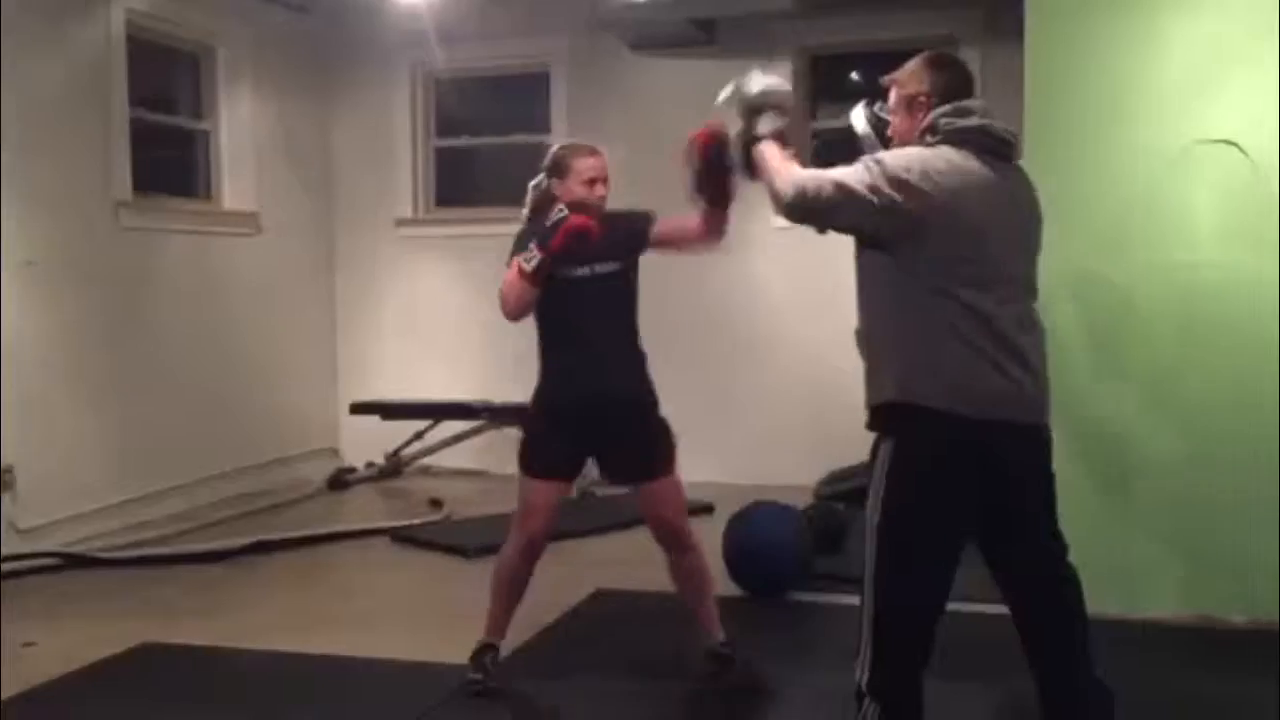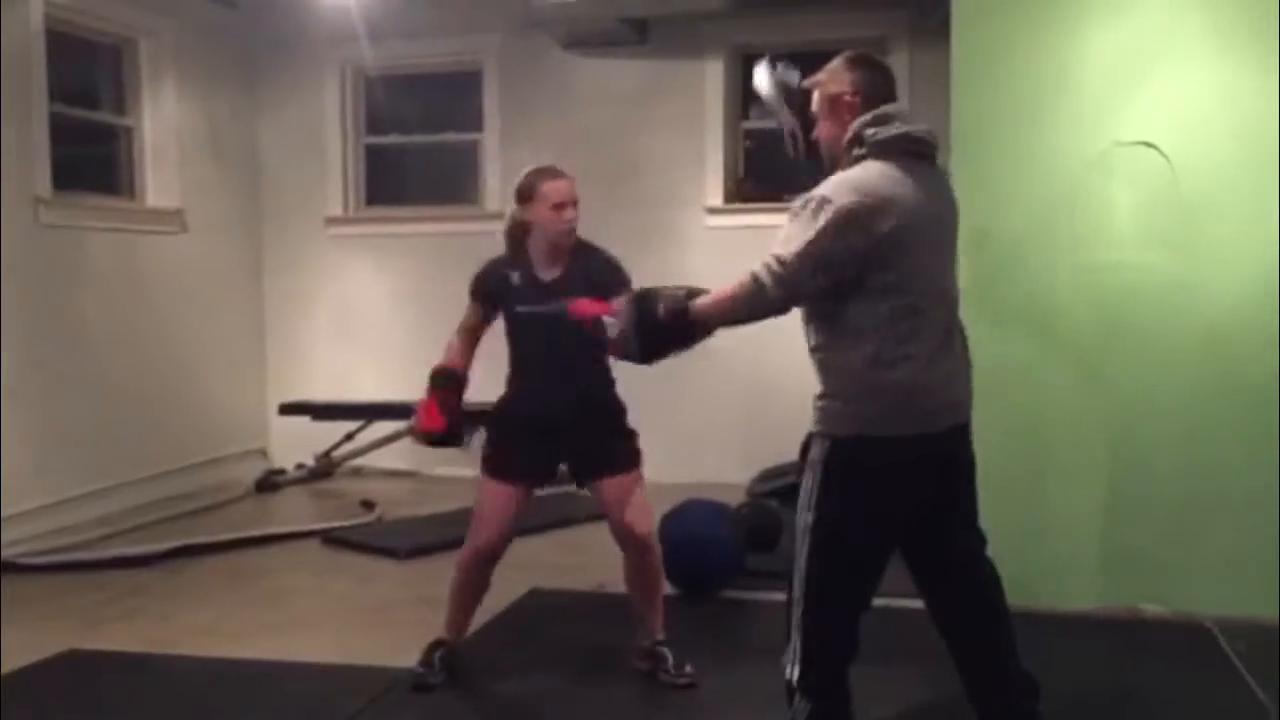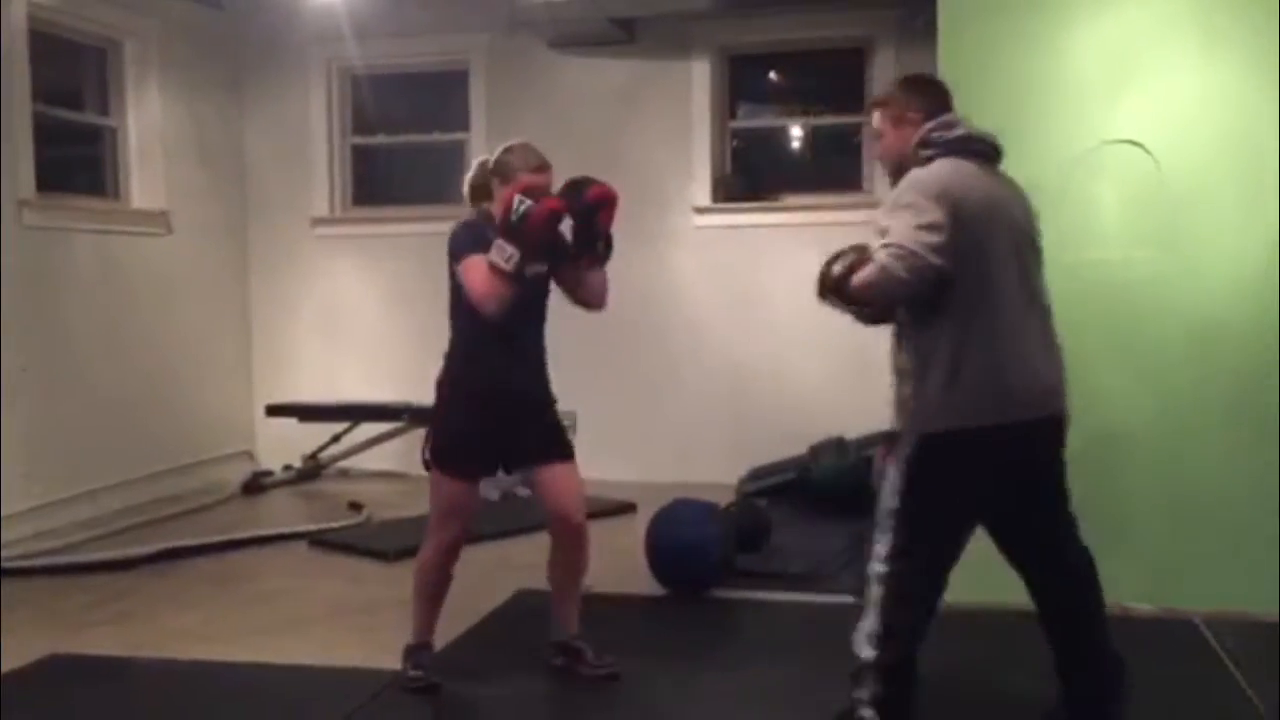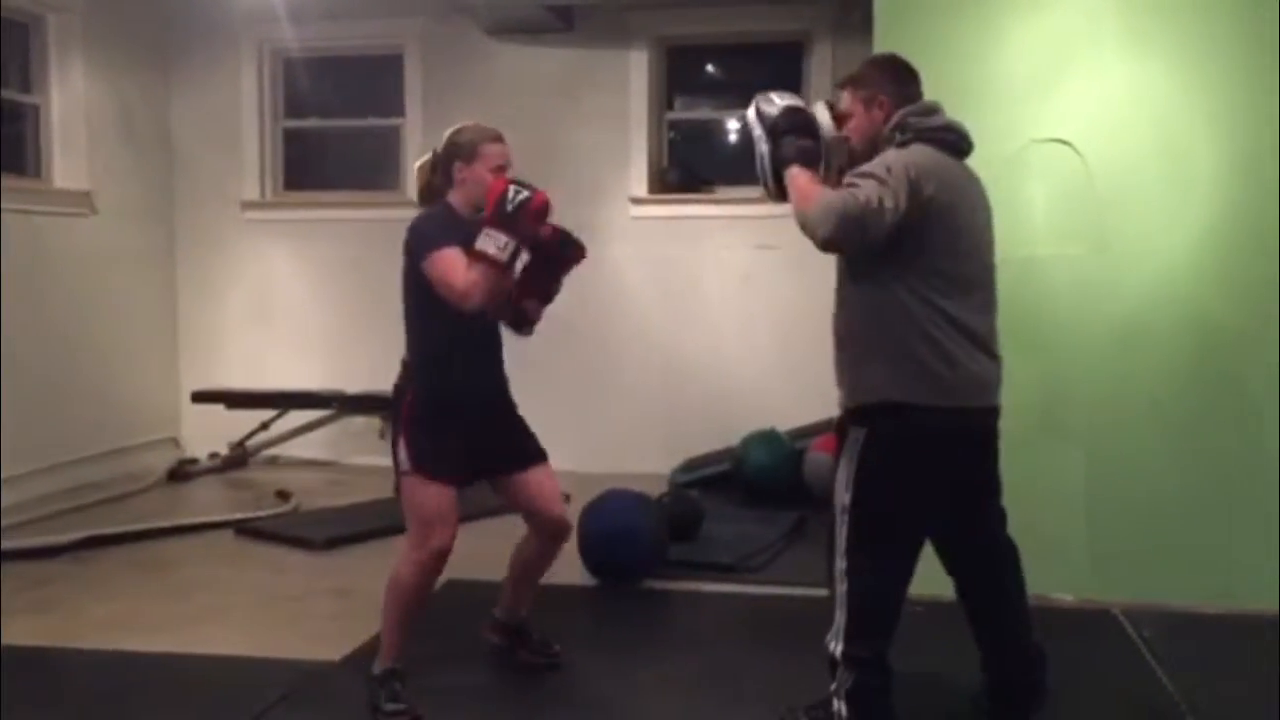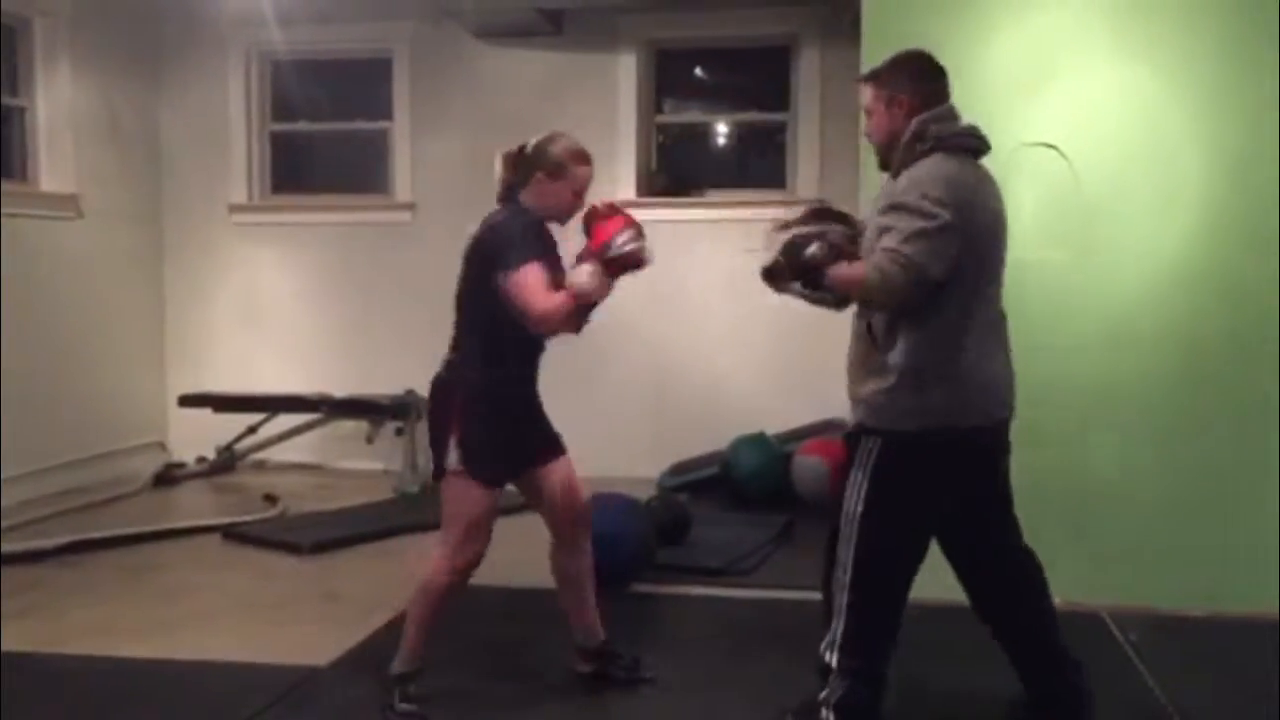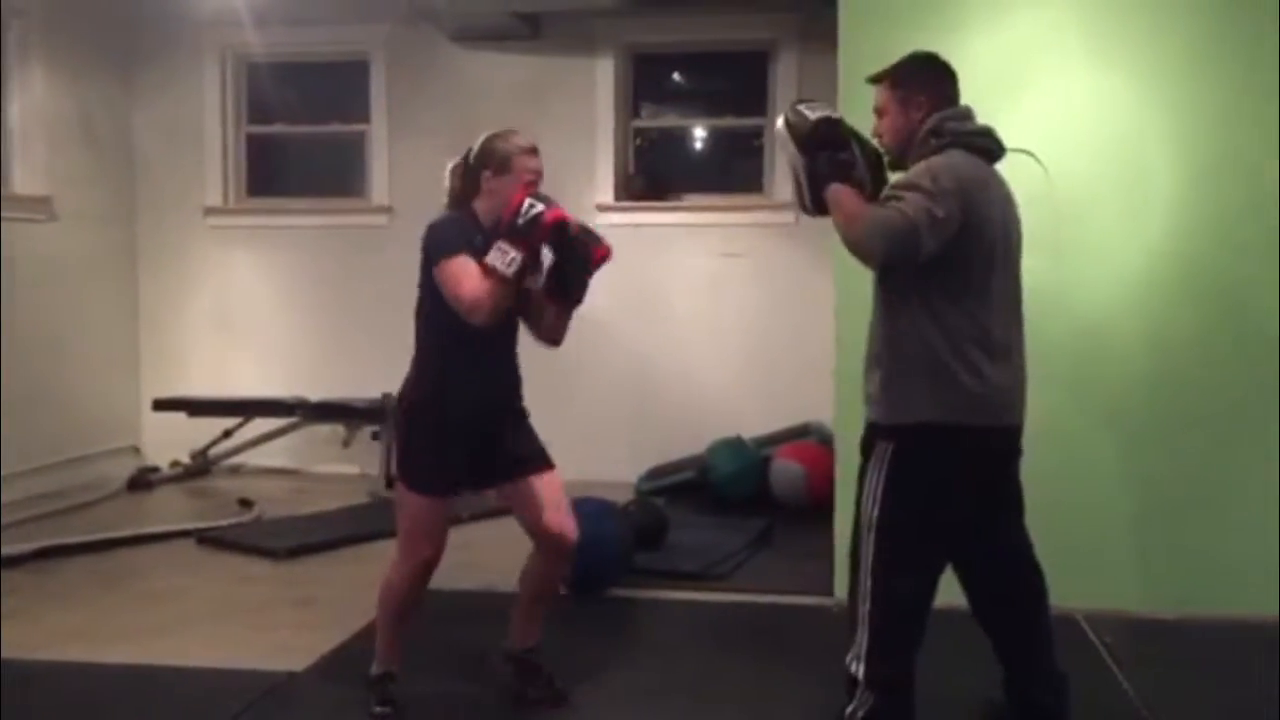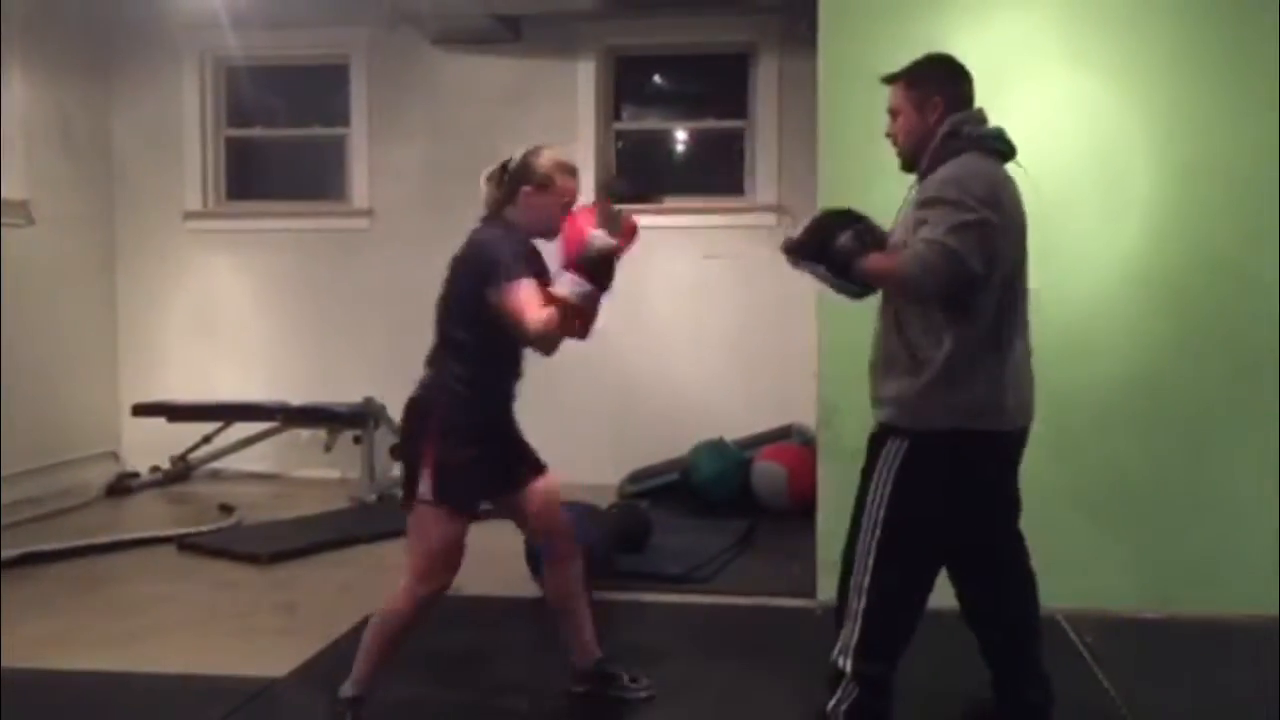
dt=0.7s
person 1, frame 1
left shoulder: (914, 173)
right shoulder: (1013, 181)
left elbow: (799, 194)
left wrist: (763, 136)
right wrist: (882, 162)
left hip: (934, 421)
right hip: (1020, 417)
left knee: (900, 593)
right knee: (1041, 577)
person 1, frame 2
left shoulder: (852, 193)
right shoulder: (928, 180)
left elbow: (773, 288)
left wrist: (686, 314)
left hip: (868, 428)
right hip: (941, 418)
left knee: (825, 589)
right knee: (962, 573)
person 1, frame 3
left shoulder: (926, 186)
right shoulder: (1006, 189)
left elbow: (899, 277)
left wrist: (847, 283)
right wrist: (883, 291)
left hip: (955, 418)
right hip: (1035, 408)
left knee: (903, 570)
right knee: (1055, 558)
person 1, frame 4
left shoulder: (902, 167)
right shoulder: (955, 173)
left elbow: (831, 222)
left wrist: (795, 161)
right wrist: (817, 165)
left hip: (901, 405)
right hip: (969, 399)
left knee: (867, 557)
right knee: (982, 547)
person 1, frame 5
left shoulder: (928, 183)
right shoulder: (967, 177)
left elbow: (891, 280)
left wrist: (825, 272)
right wrist: (850, 244)
left hip: (913, 417)
right hip: (977, 412)
left knee: (863, 568)
right knee: (1000, 560)
person 1, frame 6
left shoulder: (942, 175)
right shoulder: (979, 176)
left elbow: (877, 241)
right elbow: (906, 241)
left wrist: (830, 180)
right wrist: (863, 183)
left hip: (929, 419)
right hip: (988, 415)
left knee: (888, 579)
right knee: (1002, 567)
person 1, frame 7
left shoulder: (963, 180)
right shoulder: (970, 177)
left elbow: (928, 270)
right elbow: (918, 255)
left wrist: (852, 263)
right wrist: (869, 249)
left hip: (933, 420)
right hip: (988, 417)
left knee: (878, 582)
right knee: (993, 566)
person 2, frame 1
left shoulder: (623, 230)
right shoulder: (532, 237)
left elbow: (707, 231)
right elbow: (513, 306)
left wrist: (714, 184)
right wrist: (548, 248)
left hip: (628, 404)
right hip: (559, 409)
left knee: (676, 532)
right knee: (529, 534)
left ankle: (718, 644)
right ankle: (490, 646)
person 2, frame 2
left shoulder: (600, 267)
right shoulder: (499, 277)
right elbow: (466, 337)
left wrist: (611, 329)
right wrist: (442, 389)
left hip: (598, 420)
right hip: (527, 421)
left knee: (639, 535)
right knee: (484, 542)
left ankle: (654, 645)
right ankle: (447, 644)
person 2, frame 3
left shoulder: (548, 236)
right shoulder: (470, 235)
left elbow: (594, 298)
right elbow: (489, 301)
left wrist: (594, 235)
right wrist: (515, 240)
left hip: (530, 397)
right hip: (469, 400)
left knee: (570, 520)
right knee: (448, 535)
left ankle: (565, 641)
right ankle: (419, 647)
person 2, frame 4
left shoulder: (491, 223)
right shoulder: (431, 228)
right elbow: (470, 296)
right wrist: (498, 233)
left hip: (491, 403)
right hip: (432, 406)
left knee: (554, 520)
right knee: (432, 544)
left ankle: (508, 621)
right ankle: (386, 671)
person 2, frame 5
left shoulder: (531, 233)
right shoulder: (507, 232)
left elbow: (567, 320)
right elbow: (544, 318)
left wrist: (587, 278)
right wrist: (598, 273)
left hip: (514, 401)
right hip: (470, 403)
left knee: (574, 518)
right knee: (463, 549)
left ankle: (593, 649)
right ankle: (402, 673)
person 2, frame 6
left shoulder: (523, 239)
right shoulder: (445, 234)
left elbow: (551, 332)
right elbow: (478, 309)
right wrist: (512, 247)
left hip: (501, 415)
right hip: (435, 415)
left knee: (560, 538)
right knee: (419, 558)
left ankle: (520, 656)
person 2, frame 7
left shoulder: (521, 253)
right shoulder: (493, 249)
left elbow: (568, 327)
right elbow: (541, 335)
left wrist: (592, 266)
right wrist: (587, 269)
left hip: (489, 424)
right hip: (444, 425)
left knee: (562, 539)
right knee: (429, 579)
left ankle: (589, 667)
